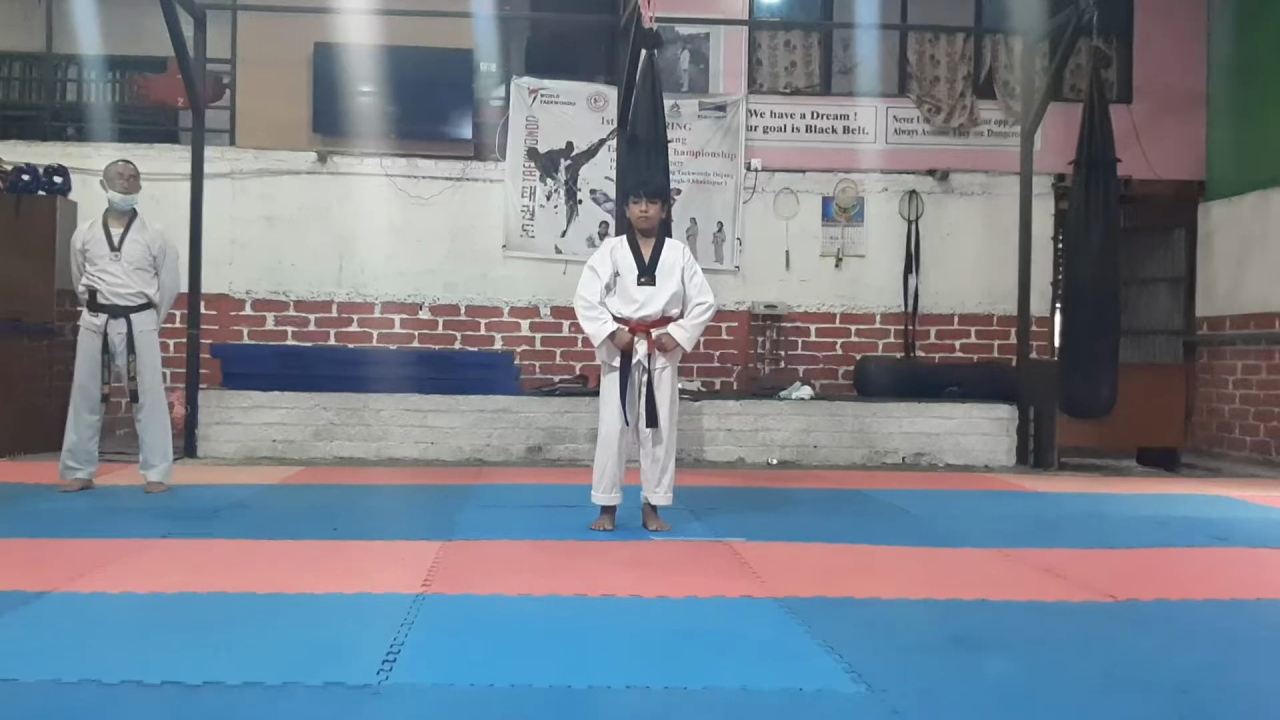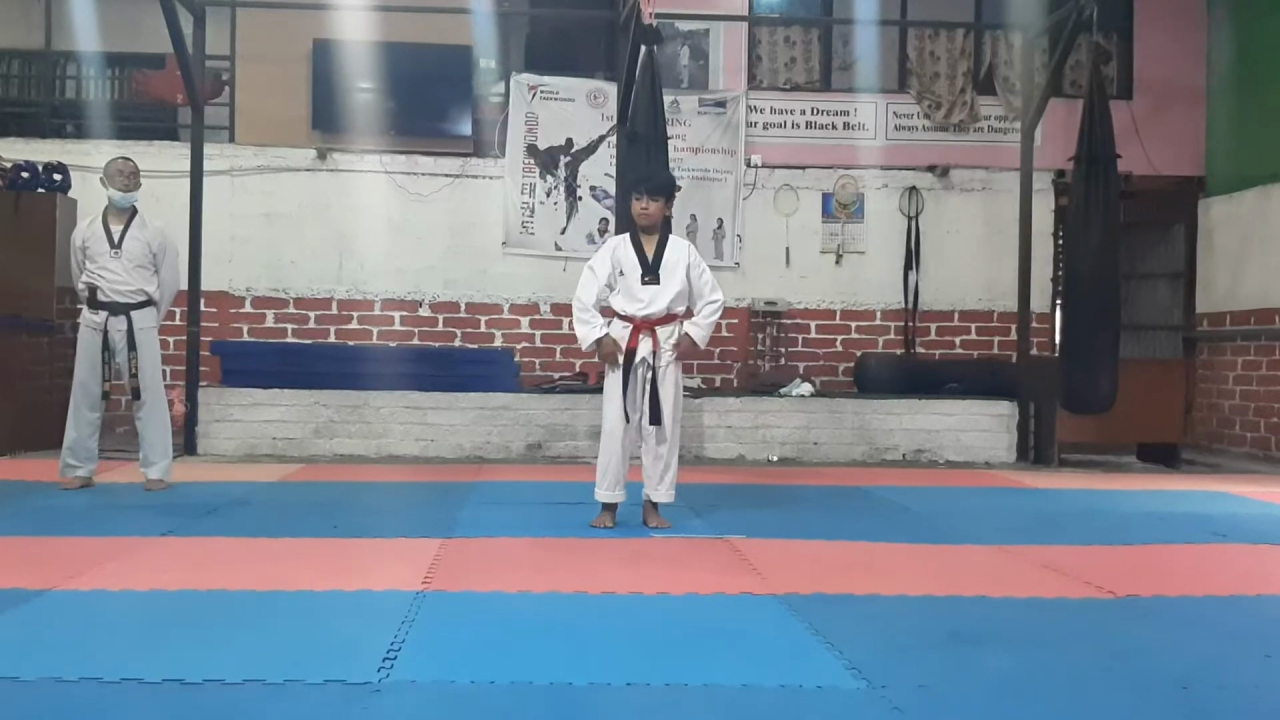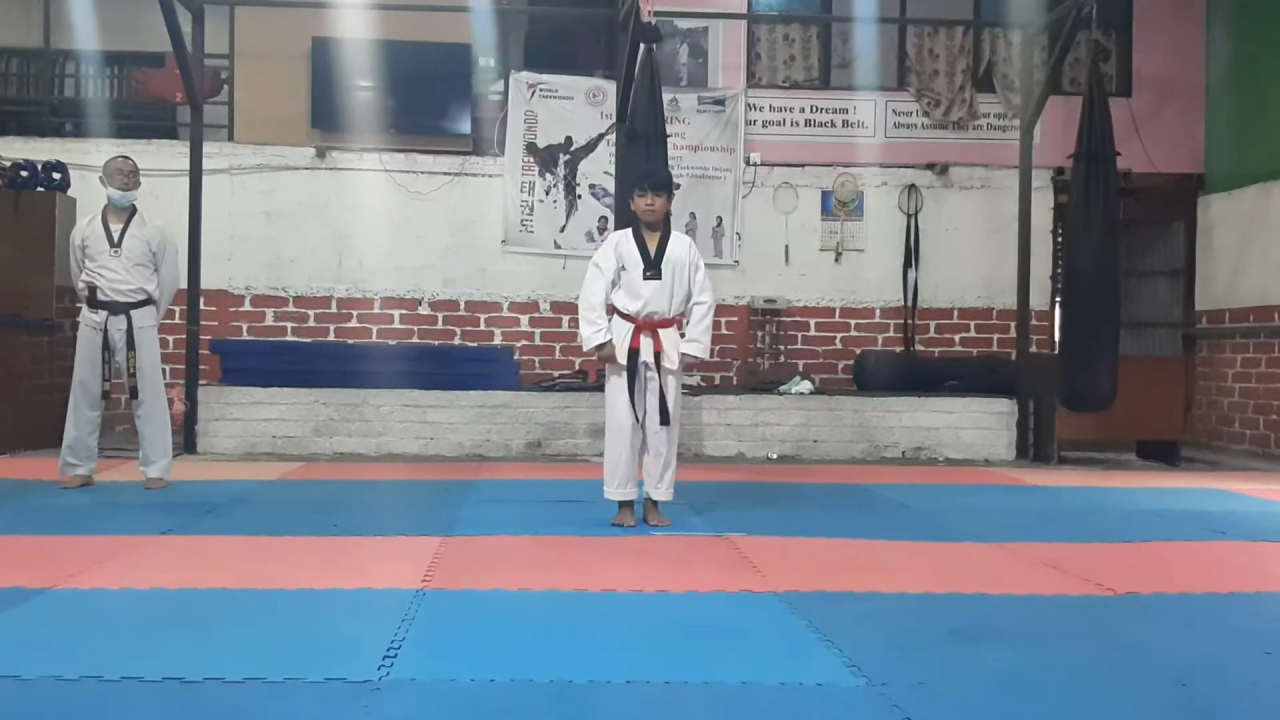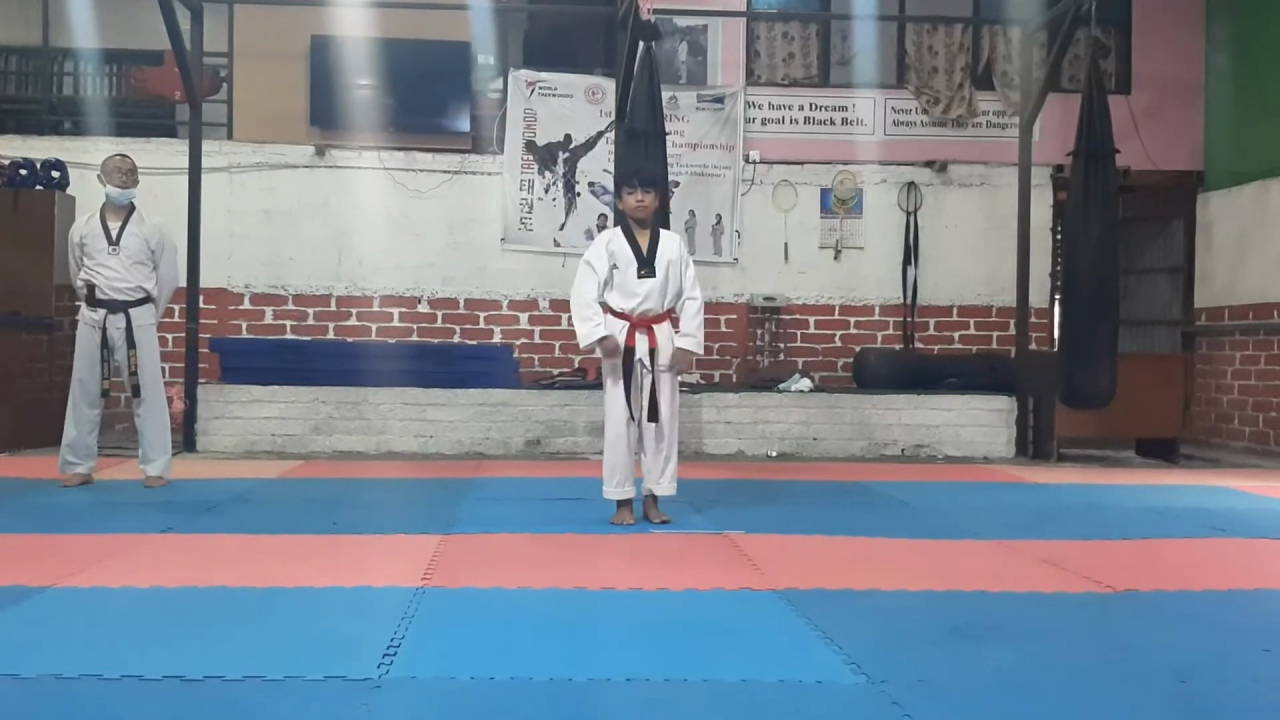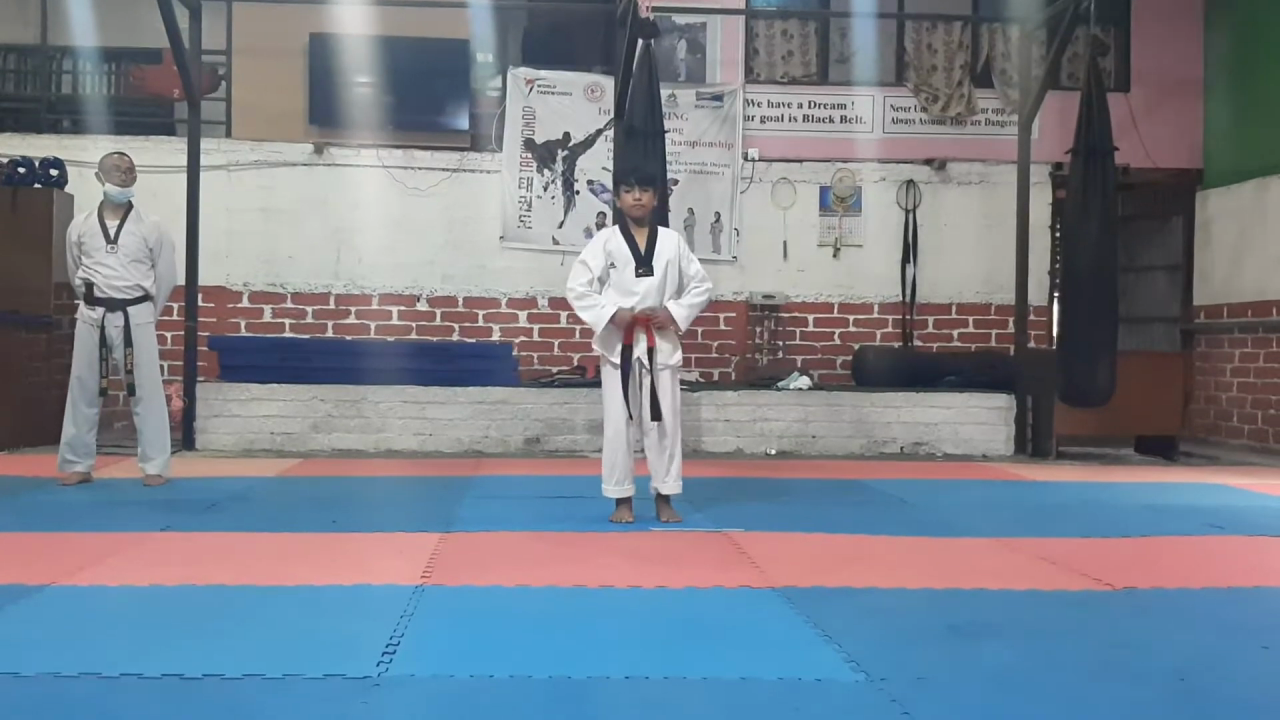
dt=0.3s
person 1, frame 1
left shoulder: (679, 253)
right shoulder: (611, 250)
left elbow: (704, 301)
right elbow: (586, 299)
left wrist: (679, 335)
right wrist: (611, 333)
left hip: (661, 350)
right hip: (620, 349)
left knee: (660, 429)
right knee: (613, 428)
left ankle: (652, 506)
right ankle: (607, 507)
person 1, frame 2
left shoulder: (684, 251)
right shoulder: (615, 248)
left elbow: (712, 298)
right elbow: (585, 297)
left wrist: (694, 335)
right wrist: (598, 338)
left hip: (666, 346)
right hip: (624, 344)
left knee: (663, 428)
right knee: (617, 426)
left ankle: (653, 505)
right ankle: (608, 505)
person 1, frame 3
left shoulder: (684, 246)
right shoulder: (617, 243)
left elbow: (702, 300)
right elbow: (592, 295)
left wrist: (693, 347)
right wrist: (600, 341)
left hip: (666, 346)
right hip: (625, 342)
left knee: (663, 425)
right knee: (622, 424)
left ankle: (653, 502)
right ankle: (623, 503)
person 1, frame 4
left shoulder: (673, 243)
right shoulder: (608, 242)
left elbow: (692, 296)
right elbow: (584, 293)
left wrist: (687, 343)
right wrist: (601, 335)
left hip: (663, 342)
right hip: (620, 343)
left knee: (661, 422)
right knee: (620, 422)
left ankle: (652, 498)
right ankle: (623, 501)
person 1, frame 5
left shoulder: (672, 241)
right shoulder: (606, 241)
left elbow: (701, 285)
right elbow: (577, 288)
left wrist: (675, 314)
right wrist: (611, 314)
left hip: (660, 341)
right hip: (618, 341)
left knee: (664, 420)
right knee: (618, 421)
left ankle: (664, 496)
right ankle: (622, 498)
person 2, frame 1
left shoulder: (153, 235)
right shoulder: (85, 233)
left elbow: (169, 283)
right elbow: (79, 280)
left wrist: (148, 318)
right wrist: (98, 313)
left hip: (138, 325)
right hip: (96, 324)
left knee: (149, 398)
right knee: (85, 397)
left ankle: (156, 473)
right ankle: (79, 471)
person 2, frame 2
left shoulder: (153, 233)
right shoulder: (85, 231)
left elbow: (169, 281)
right elbow: (79, 277)
left wrist: (149, 317)
right wrist: (99, 309)
left hip: (138, 322)
right hip: (96, 322)
left knee: (149, 395)
right knee: (86, 395)
left ankle: (156, 471)
right ankle: (79, 468)
person 2, frame 3
left shoulder: (153, 231)
right shoulder: (84, 229)
left elbow: (169, 279)
right elbow: (79, 276)
left wrist: (147, 314)
right wrist: (98, 308)
left hip: (137, 322)
right hip: (95, 321)
left knee: (149, 394)
right knee: (85, 394)
left ankle: (156, 469)
right ankle: (79, 467)
person 2, frame 4
left shoulder: (152, 229)
right shoulder: (83, 228)
left elbow: (168, 277)
right elbow: (78, 274)
left wrist: (147, 313)
right wrist: (97, 307)
left hip: (137, 319)
right hip: (94, 319)
left knee: (148, 393)
right knee: (85, 392)
left ankle: (156, 467)
right ankle: (79, 465)
person 2, frame 5
left shoulder: (150, 227)
right shoulder: (81, 226)
left elbow: (166, 275)
right elbow: (76, 272)
left wrist: (146, 311)
right wrist: (95, 304)
left hip: (135, 317)
right hip: (92, 317)
left knee: (147, 391)
right knee: (83, 390)
left ankle: (155, 466)
right ankle: (77, 464)
